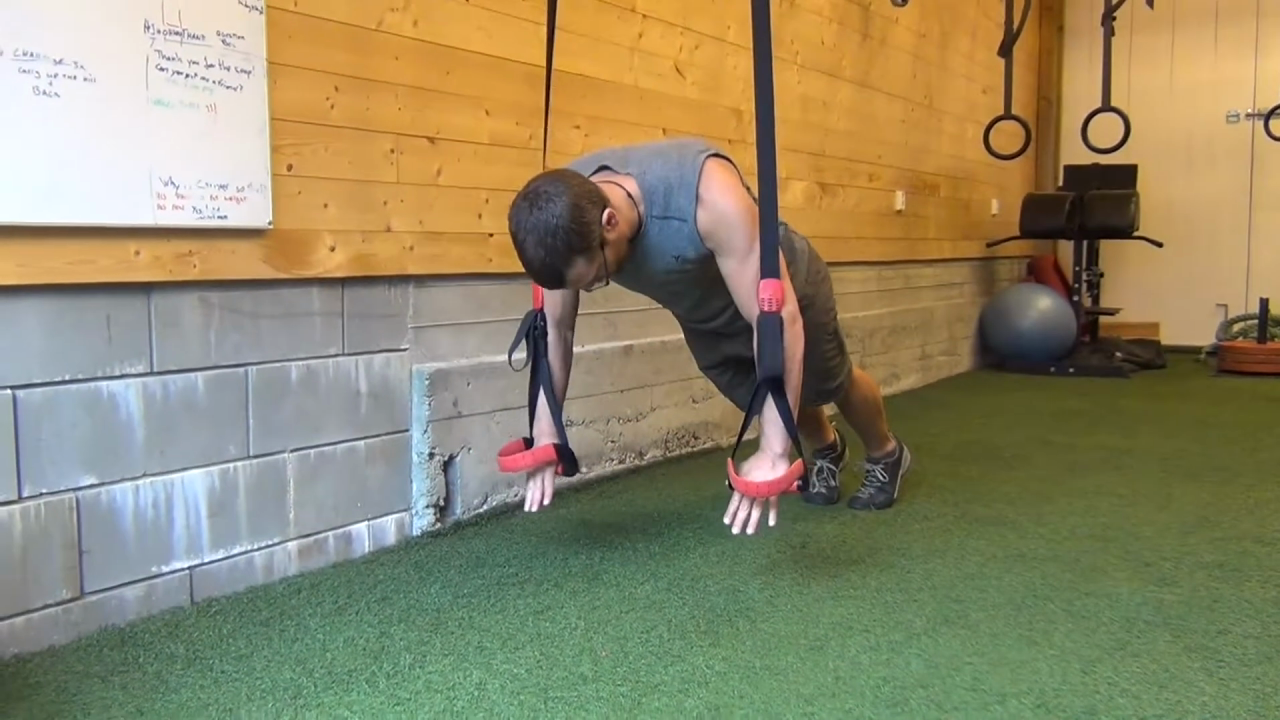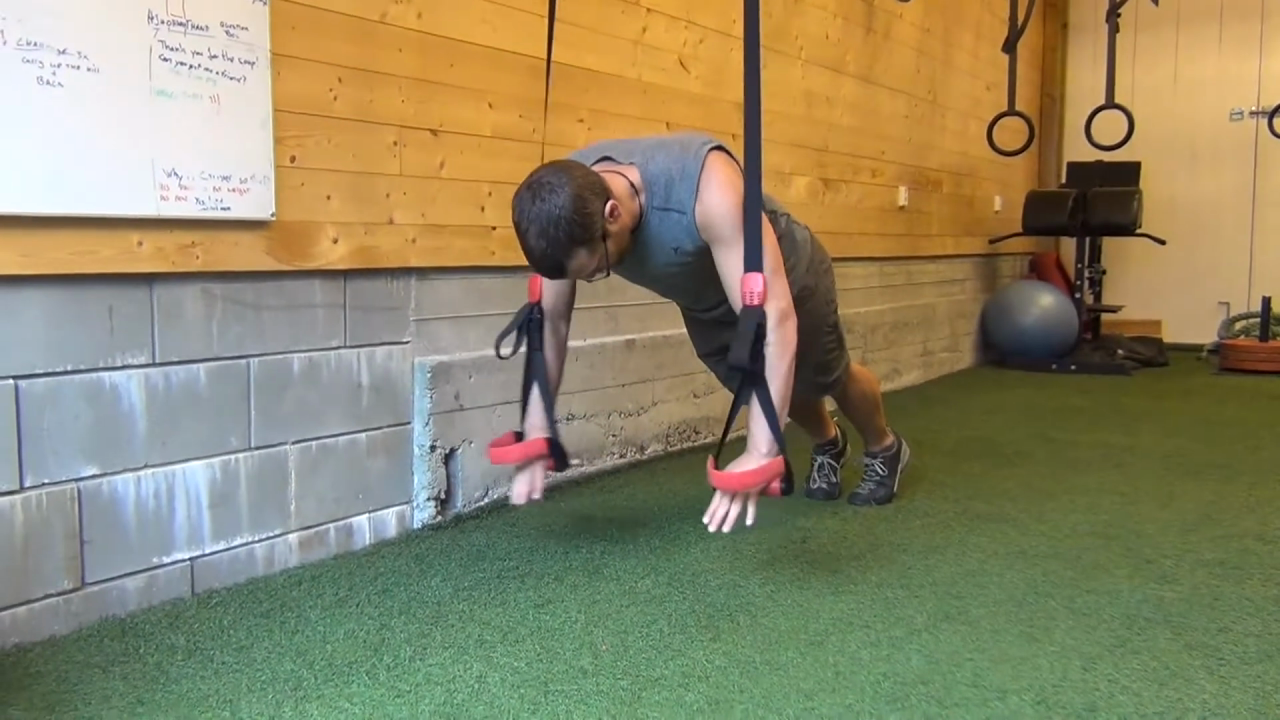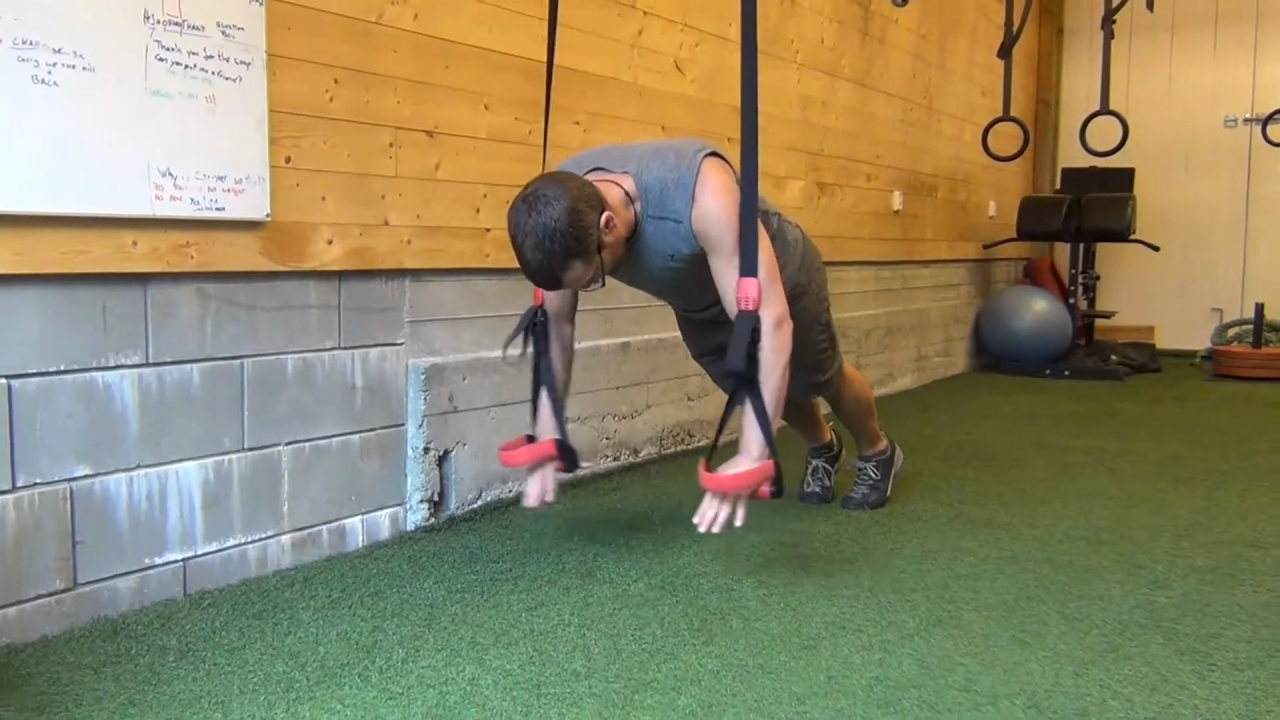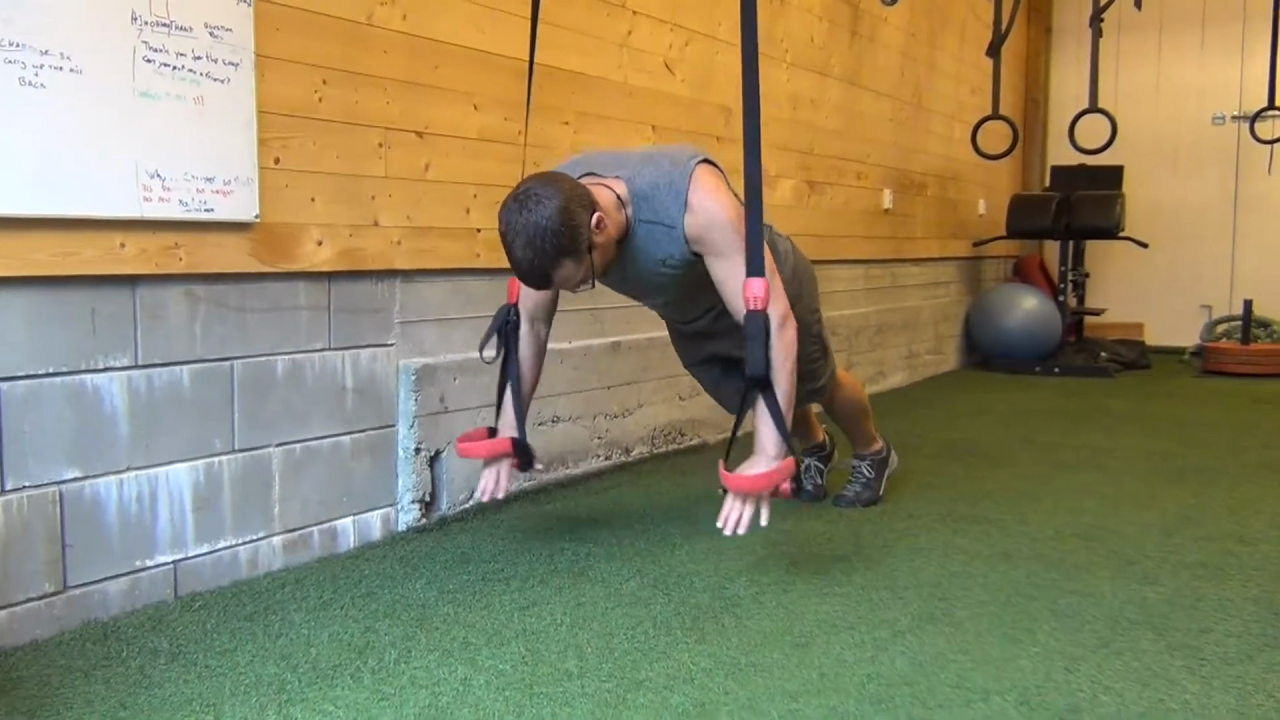
dt=0.5s
person 1, frame 1
left shoulder: (707, 193)
right shoulder: (564, 212)
left elbow: (779, 320)
right elbow: (555, 328)
left wrist: (774, 452)
right wrist: (544, 434)
left hip: (784, 288)
left knee: (831, 383)
right knee: (775, 396)
left ankle: (885, 456)
right ankle: (827, 451)
person 1, frame 2
left shoulder: (705, 185)
right shoulder: (566, 204)
left elbow: (775, 317)
right elbow: (551, 319)
left wrist: (761, 452)
right wrist: (536, 433)
left hip: (788, 278)
left knee: (829, 376)
right knee: (775, 389)
left ankle: (885, 450)
right ankle: (829, 446)
person 1, frame 3
left shoulder: (701, 193)
right shoulder: (560, 206)
left elbow: (772, 321)
right elbow: (557, 323)
left wrist: (752, 455)
right wrist: (546, 437)
left hip: (778, 279)
left knee: (822, 377)
right knee: (774, 391)
left ankle: (878, 455)
right ankle: (822, 449)
person 1, frame 4
left shoulder: (694, 198)
right shoulder: (552, 216)
left elbow: (775, 324)
right elbow: (530, 324)
left wrist: (769, 454)
right wrist: (506, 432)
left hip: (769, 291)
left knee: (817, 384)
right knee: (757, 398)
left ankle: (872, 454)
right ankle: (816, 450)
